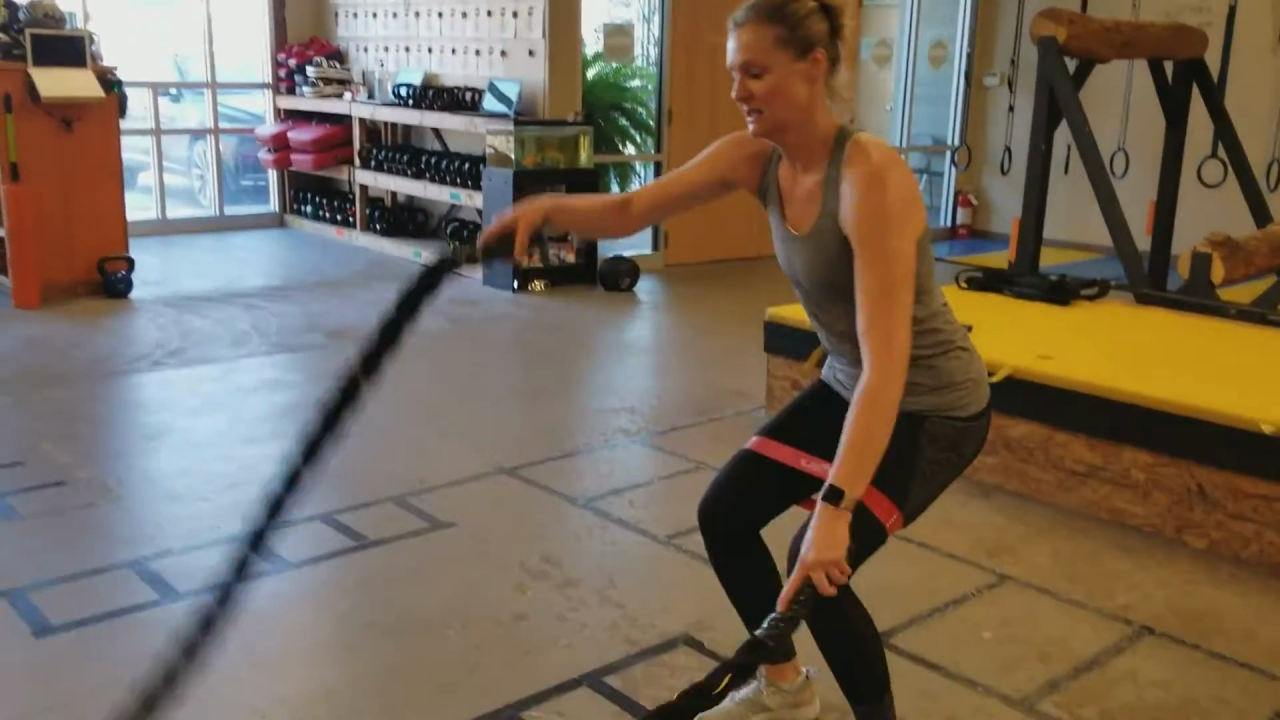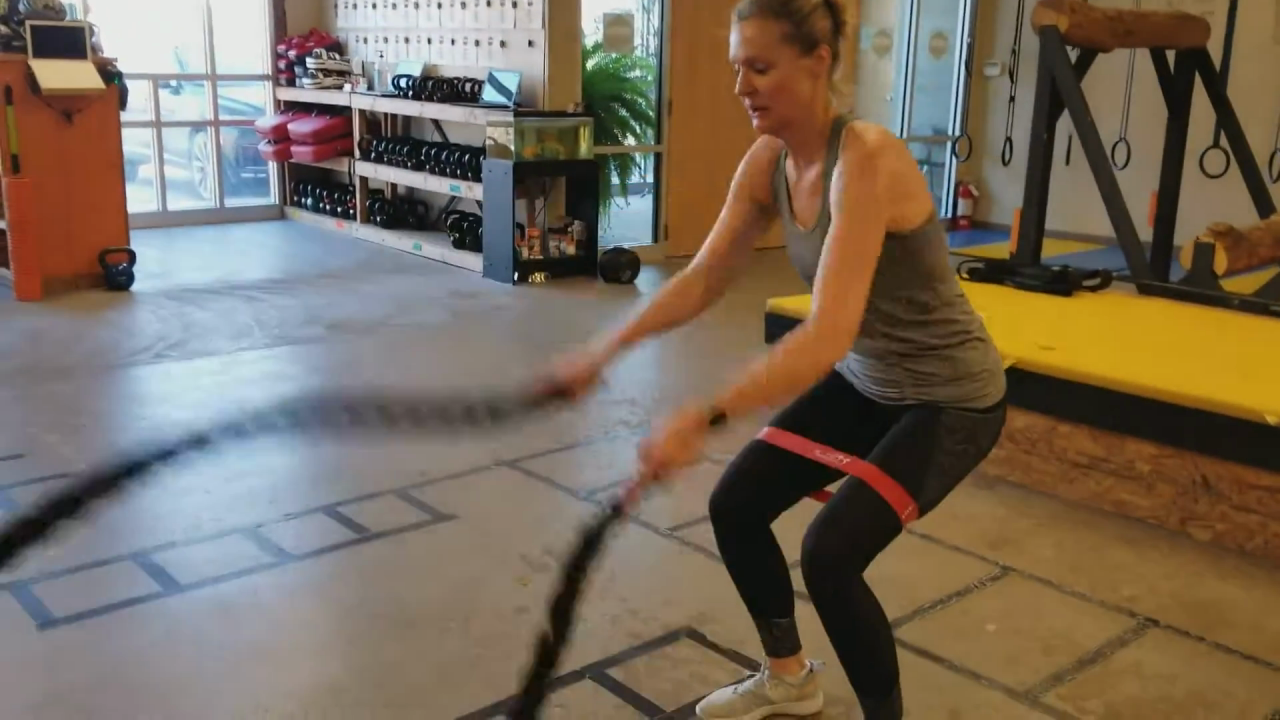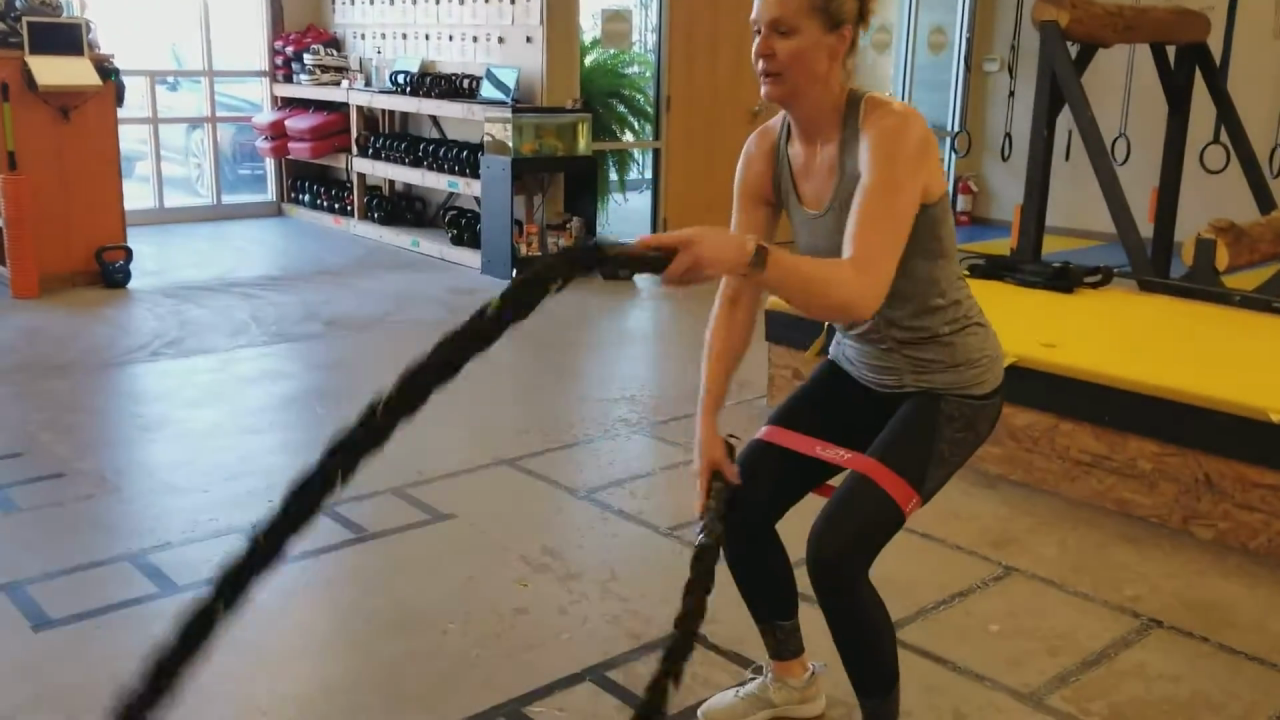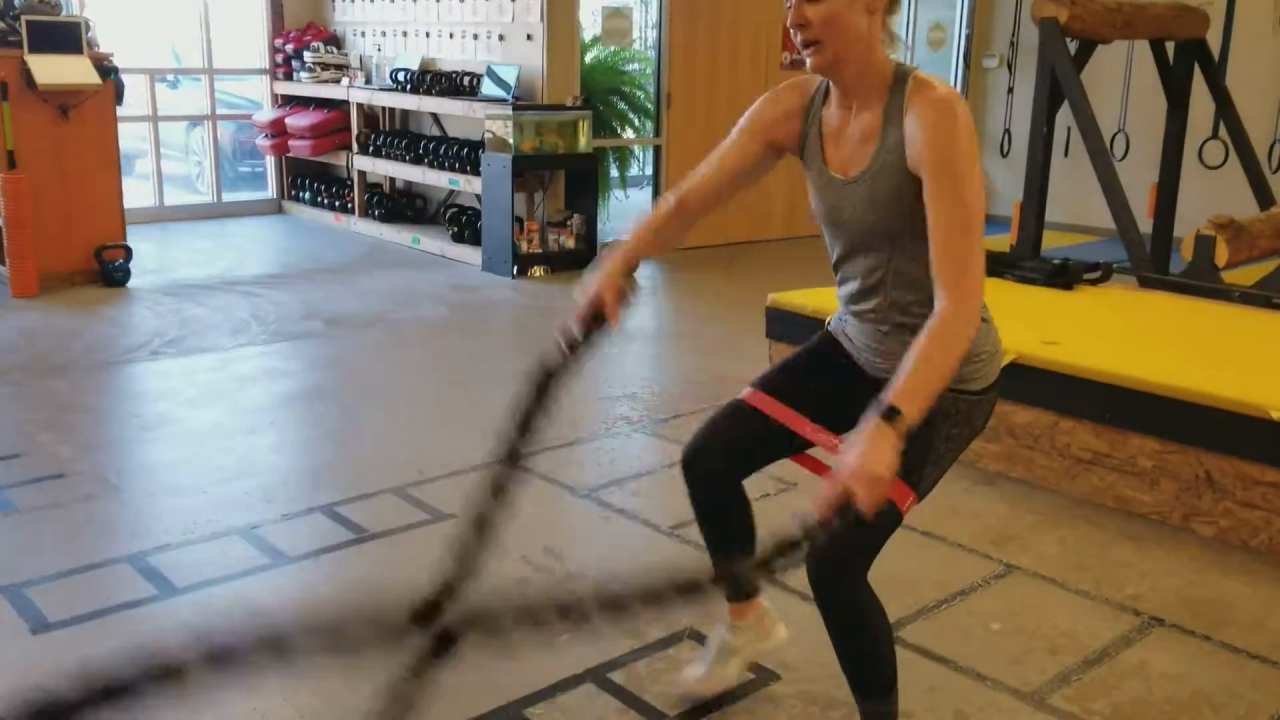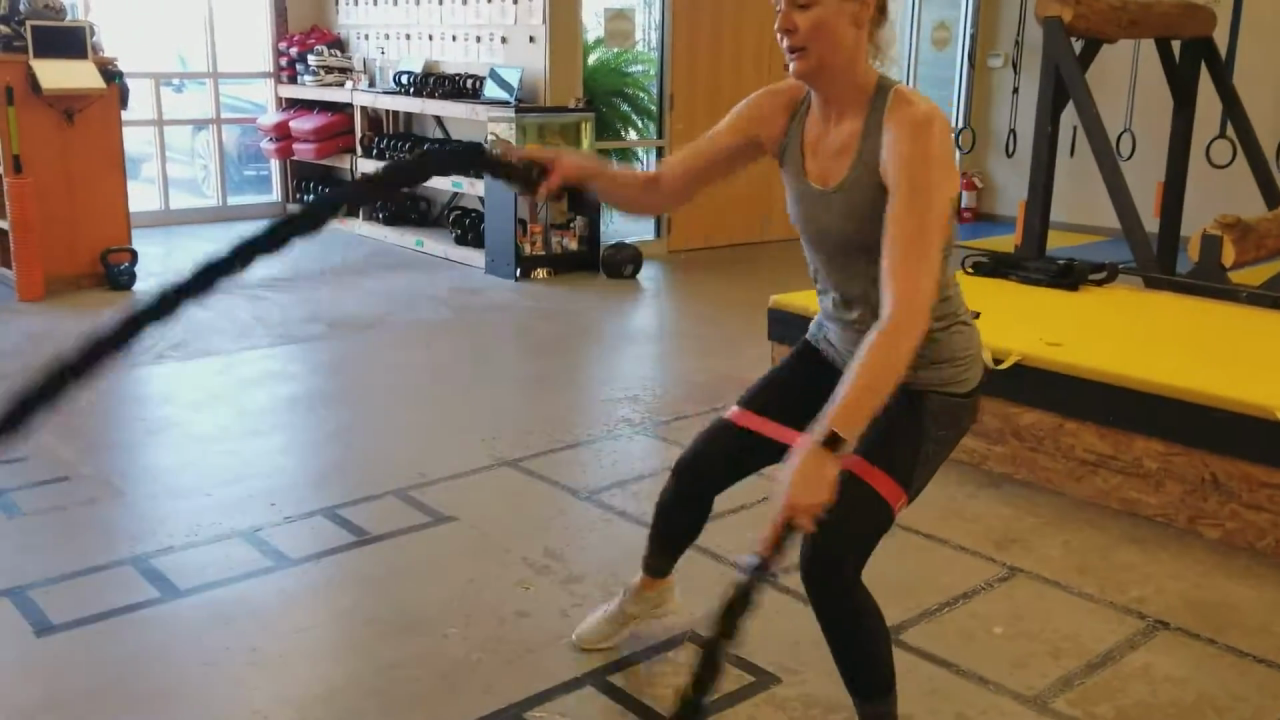
dt=0.2s
person 1, frame 1
left shoulder: (873, 176)
right shoulder: (753, 157)
left elbow: (887, 365)
right elbow: (631, 210)
left wrist: (836, 508)
right wrist: (548, 206)
left hip: (934, 404)
right hip: (846, 385)
left knee: (820, 569)
right knee: (722, 513)
person 1, frame 2
left shoulder: (868, 161)
right shoulder: (768, 162)
left elbow: (829, 333)
right elbow: (701, 282)
left wrist: (703, 418)
right wrist: (606, 348)
left hip: (950, 395)
right hip: (864, 379)
left knee: (832, 555)
right knee: (734, 507)
person 1, frame 3
left shoulder: (894, 133)
right shoulder: (765, 148)
left elbow: (857, 294)
right elbow: (735, 301)
left wrist: (748, 255)
right wrist: (705, 423)
left hip: (947, 381)
right hip: (857, 366)
left knee: (835, 550)
right knee: (739, 506)
person 1, frame 4
left shoulder: (936, 115)
right shoulder: (795, 102)
left elbow: (959, 302)
right elbow: (692, 197)
left wrist: (886, 427)
right wrist: (620, 259)
left hip: (945, 373)
right hip: (854, 345)
left knee: (836, 558)
right knee: (708, 459)
right ankle: (746, 621)
person 1, frame 5
left shoulder: (913, 127)
right shoulder: (779, 111)
left elbow: (907, 315)
right elbow: (658, 192)
left wrist: (821, 448)
right wrist: (587, 171)
left hip: (926, 375)
right hip: (835, 349)
left knee: (827, 561)
right knee: (698, 469)
right ankle: (650, 590)
